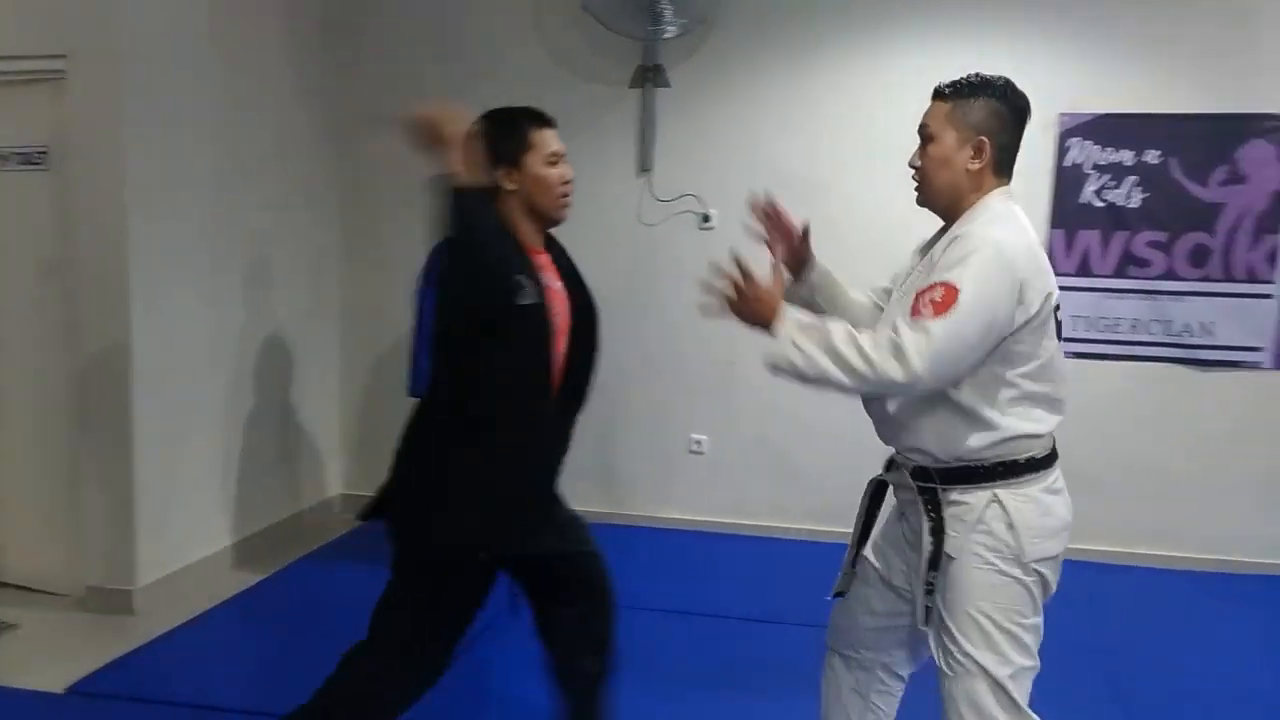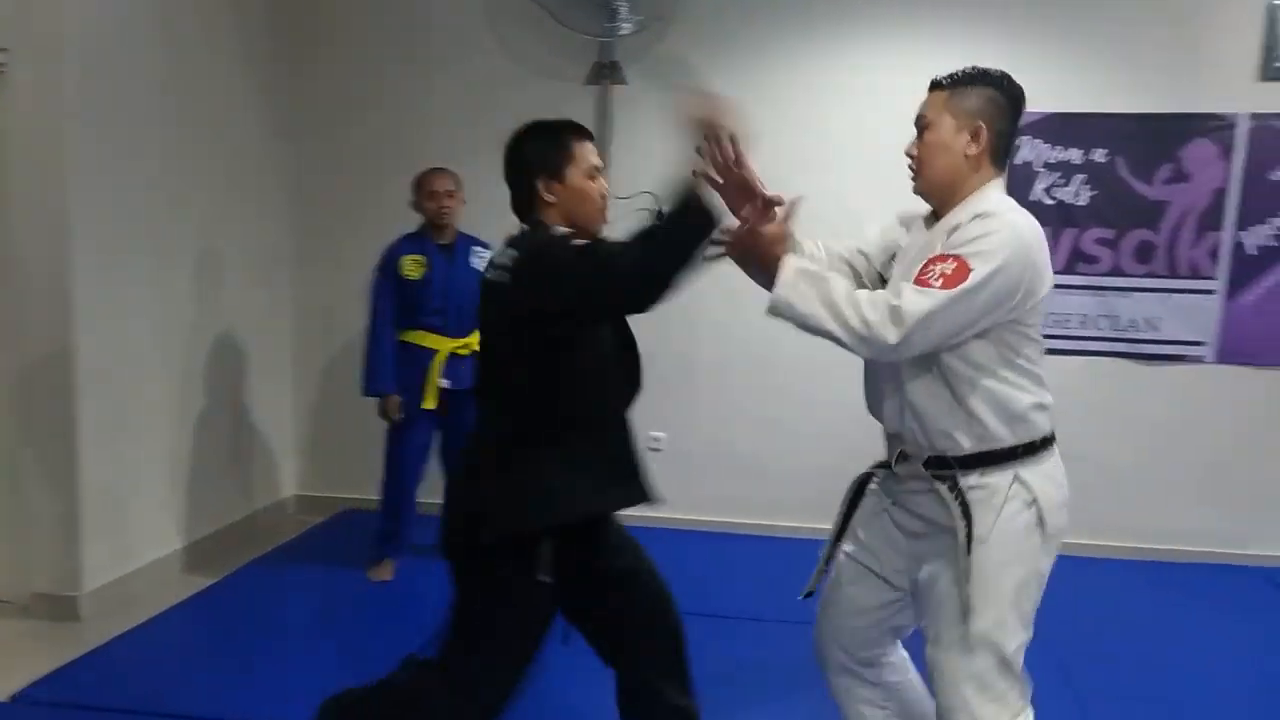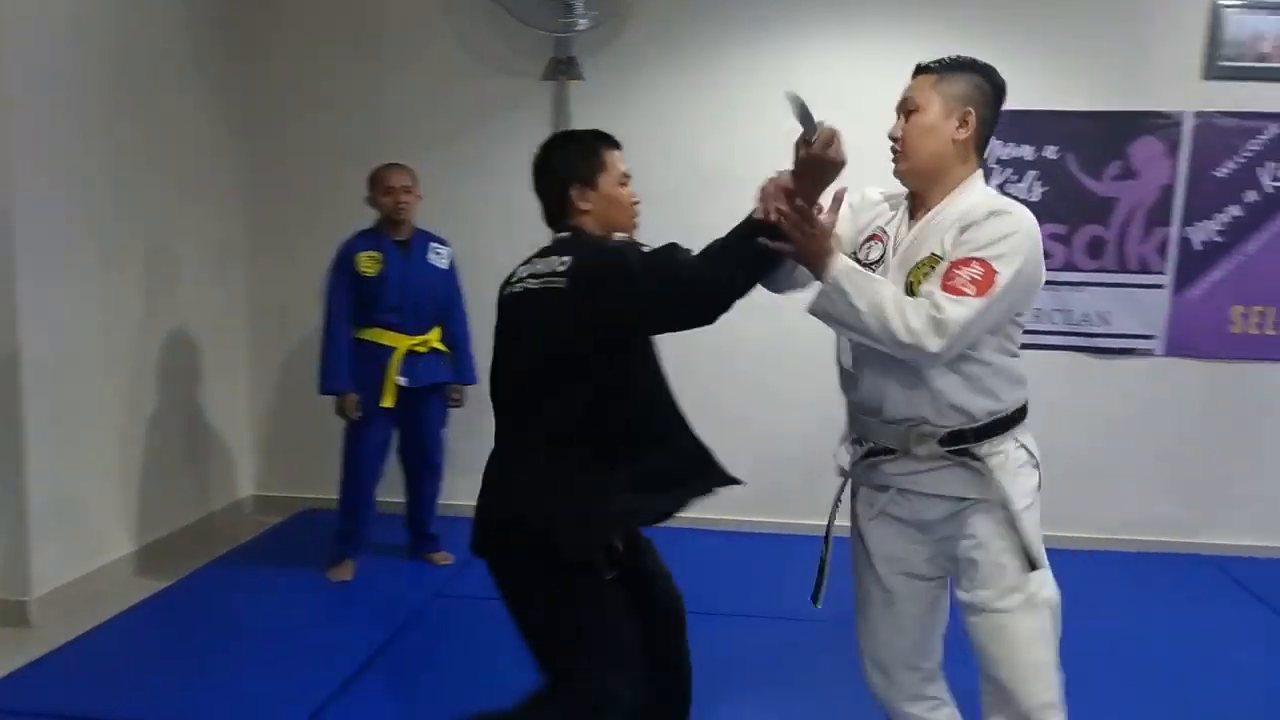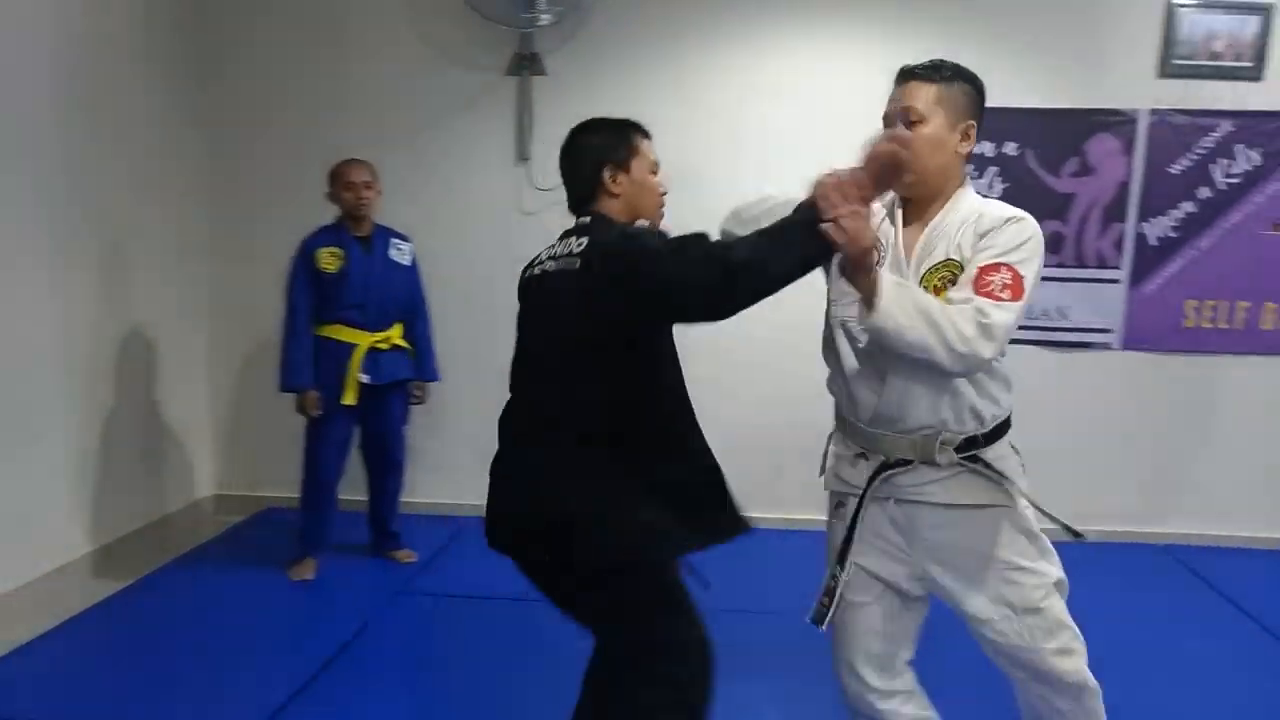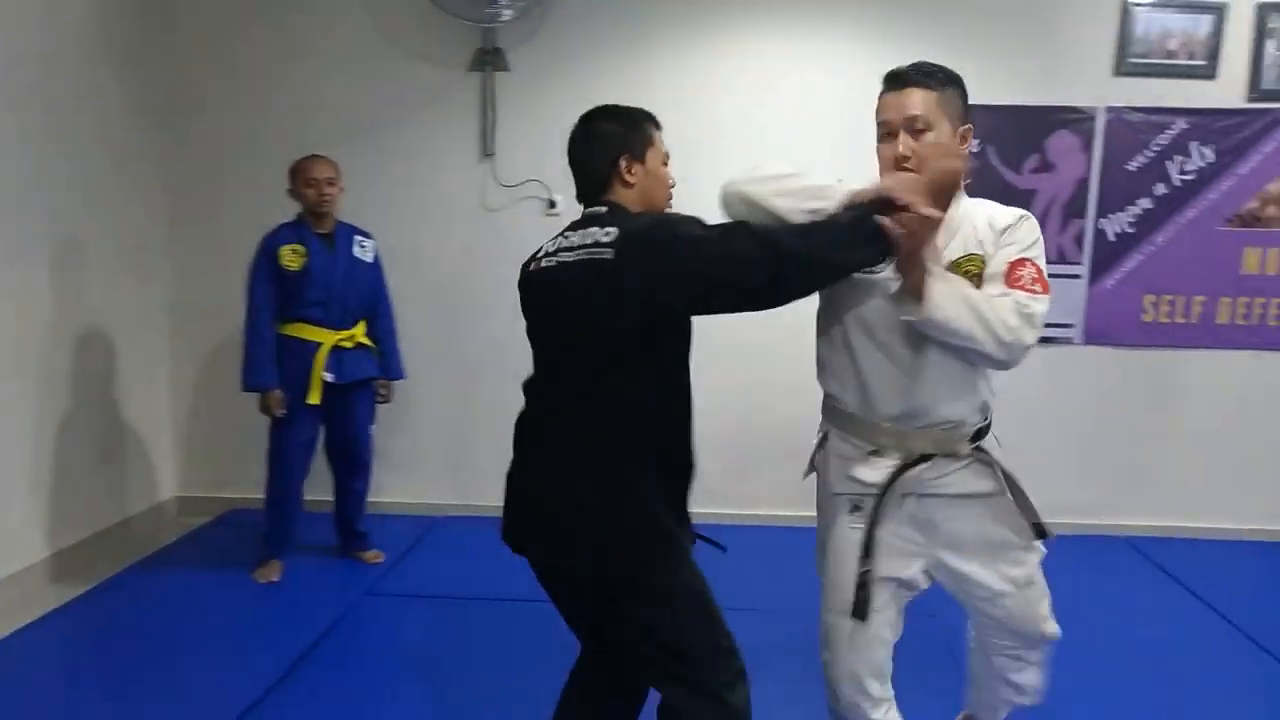
dt=0.1s
person 1, frame 1
left shoulder: (994, 250)
right shoulder: (956, 240)
left elbow: (902, 363)
right elbow: (880, 326)
left wrist: (782, 323)
right wrist: (804, 272)
left hip: (991, 515)
right hip: (931, 499)
right knee: (861, 637)
person 1, frame 2
left shoulder: (1000, 235)
right shoulder: (916, 227)
left elbow: (885, 325)
right elbow: (842, 286)
left wrist: (781, 262)
right wrist: (768, 228)
left hip: (997, 494)
right hip: (914, 483)
right knee: (850, 637)
person 1, frame 3
left shoulder: (1004, 228)
right shoulder: (873, 211)
left elbow: (926, 332)
right elbow: (782, 270)
left wrist: (830, 264)
right wrist: (784, 218)
left hip: (979, 473)
right hip: (885, 470)
right knee: (898, 664)
person 1, frame 4
left shoulder: (1004, 232)
right shoulder: (859, 218)
left elbow: (962, 343)
left wrist: (873, 280)
left hip: (971, 480)
right hip: (868, 481)
left knee: (1049, 658)
person 1, frame 5
left shoulder: (1005, 229)
left elbow: (1010, 335)
left wrist: (924, 277)
left hip: (961, 474)
right hip: (861, 477)
left knee: (1022, 629)
person 2, frame 1
left shoulder: (542, 254)
right shoulder: (483, 257)
right elbow: (480, 267)
right wrist: (468, 177)
left hip: (519, 487)
right hip: (457, 487)
left knee: (581, 592)
right knee: (406, 653)
person 2, frame 2
left shoulder: (556, 260)
right shoulder: (544, 260)
right elbow: (631, 279)
right wrist: (704, 191)
left hip: (559, 500)
right hip: (513, 511)
left knee: (647, 628)
person 2, frame 3
left shoulder: (534, 281)
right shoulder: (587, 273)
right elbow: (695, 284)
left hip: (579, 502)
right hip: (548, 521)
left knee: (655, 633)
person 2, frame 4
left shoulder: (550, 265)
right shoulder: (618, 255)
right elbow: (720, 278)
right wrist: (820, 210)
left hip: (539, 494)
right hip: (580, 505)
left knee: (633, 644)
right knee: (672, 671)
person 2, frame 5
left shoulder: (545, 265)
right shoulder: (655, 244)
right elbow: (774, 262)
right wrist: (877, 205)
left hip: (550, 497)
right hip: (607, 508)
left knee: (621, 647)
person 3, frame 1
left shoulder: (523, 254)
right shoulder: (446, 255)
left elbow: (537, 321)
right elbow: (431, 322)
left wrist: (542, 380)
right wrist: (431, 383)
left hip: (513, 375)
right hip: (460, 377)
left knee: (511, 464)
right knee: (458, 463)
left ankle: (510, 536)
right ankle: (445, 545)
person 3, frame 2
left shoulder: (479, 253)
right shoulder: (400, 254)
right elbow: (383, 325)
right wrist: (385, 387)
left hip: (466, 375)
right hip: (415, 373)
left knee: (464, 463)
right knee: (404, 465)
right ankle: (388, 551)
person 3, frame 3
left shoulder: (436, 251)
right shoulder: (356, 251)
left elbow: (455, 319)
right elbow: (339, 323)
left wrist: (459, 375)
right wrist: (342, 386)
left hip: (428, 371)
right hip: (374, 371)
left knee: (426, 461)
right knee: (362, 462)
left ankle: (425, 540)
right ankle: (348, 551)
person 3, frame 4
left shoulder: (400, 246)
right shoulder: (316, 247)
left elbow: (416, 313)
right elbow: (300, 320)
left wrist: (422, 371)
right wrist: (302, 382)
left hip: (390, 368)
right hip: (335, 368)
left knee: (388, 457)
right knee: (323, 461)
left ankle: (386, 538)
right ankle: (309, 550)
person 3, frame 5
left shoulder: (362, 243)
right shoulder: (277, 244)
left elbow: (379, 311)
right elbow: (261, 319)
left wrist: (386, 370)
right wrist: (266, 382)
left hip: (354, 367)
right hip: (298, 367)
left knee: (354, 457)
right knee: (288, 461)
left ankle: (354, 539)
right ankle: (274, 551)
